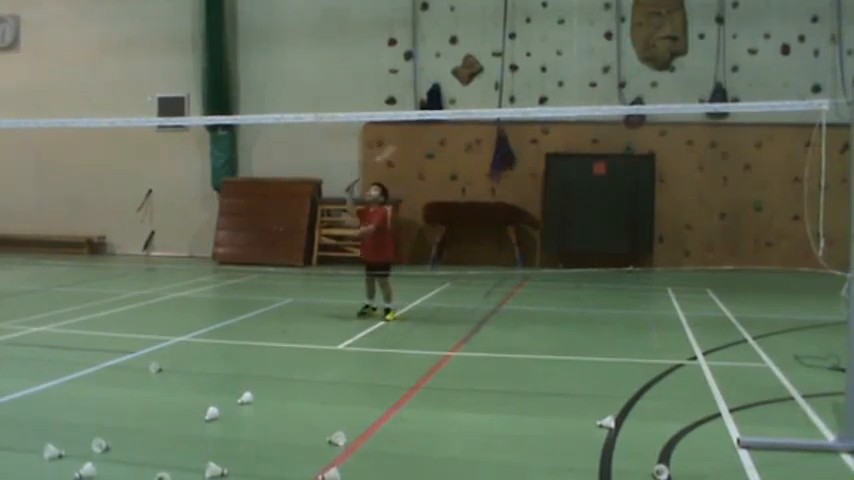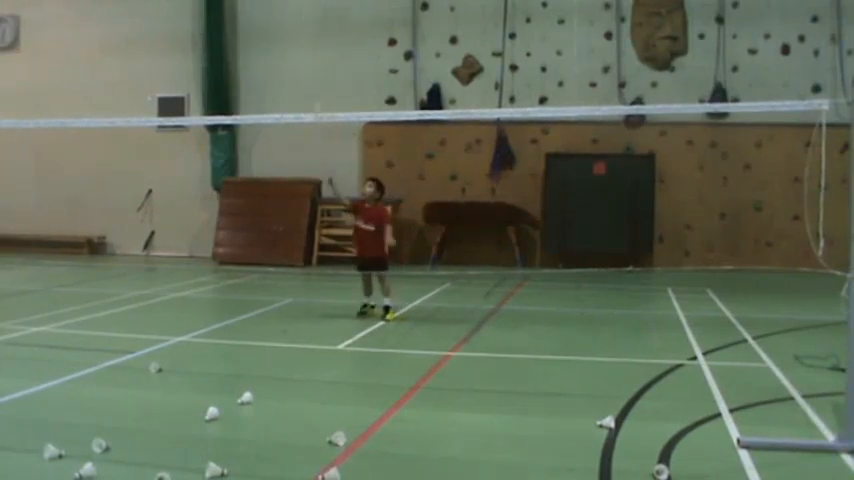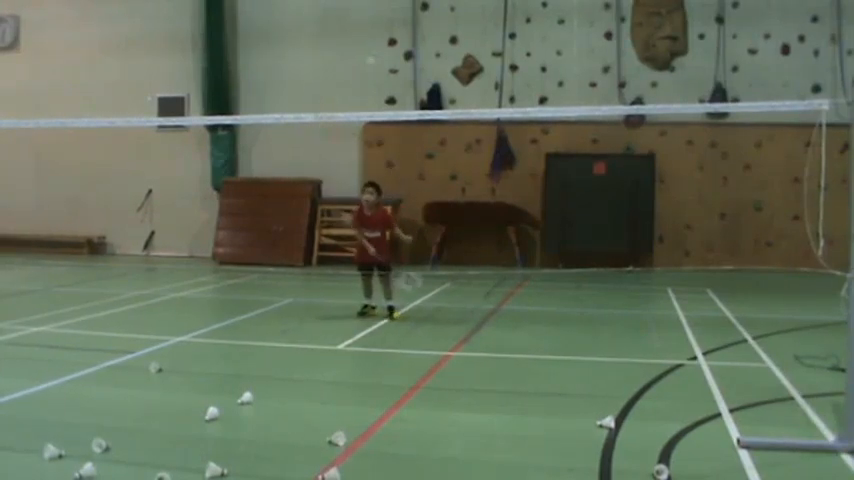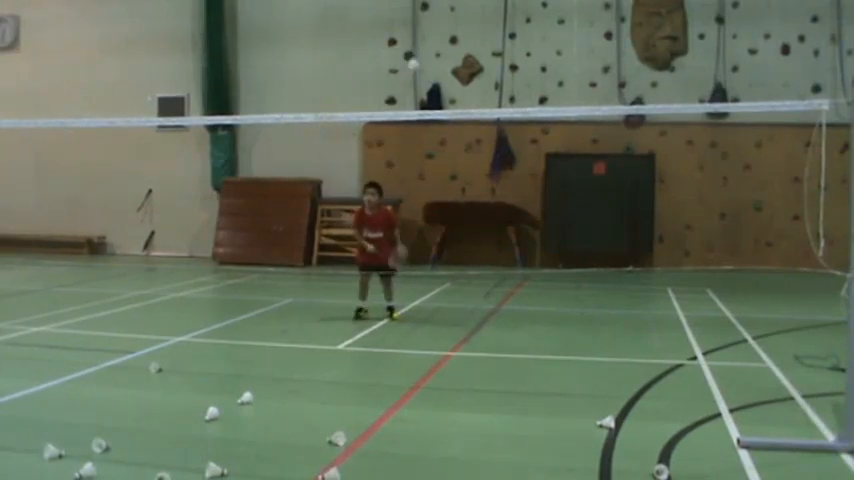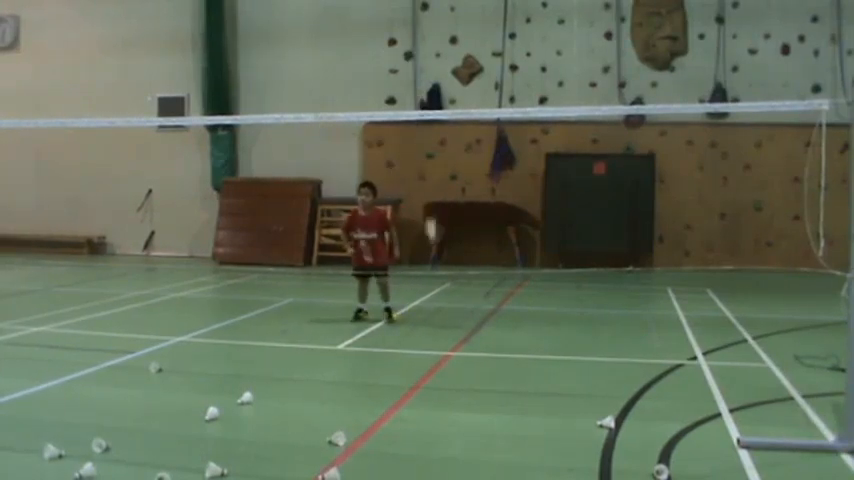
dt=0.3s
person 1, frame 1
left shoulder: (382, 212)
right shoulder: (366, 211)
left elbow: (372, 227)
right elbow: (353, 213)
left wrist: (358, 232)
right wrist: (350, 197)
left hip: (382, 254)
right hip: (369, 254)
left knee: (383, 280)
right knee: (369, 279)
left ankle: (389, 308)
right ankle: (370, 305)
person 1, frame 2
left shoulder: (381, 209)
right shoulder: (359, 205)
left elbow: (387, 225)
right elbow: (344, 201)
left wrist: (389, 238)
right wrist: (333, 187)
left hip: (378, 251)
right hip: (363, 250)
left knee: (382, 276)
right knee: (366, 277)
left ankle: (388, 306)
right ankle: (368, 303)
person 1, frame 3
left shoulder: (383, 213)
right shoulder: (359, 212)
left elbow: (393, 227)
right elbow: (357, 232)
left wrist: (403, 237)
right wrist: (368, 246)
left hip: (382, 253)
right hip: (364, 253)
left knee: (385, 279)
right knee: (366, 279)
left ankle: (390, 307)
right ankle: (369, 305)
person 1, frame 4
left shoulder: (386, 213)
right shoulder: (360, 213)
left elbow: (395, 230)
right elbow: (357, 232)
left wrist: (397, 247)
right wrist: (366, 244)
left hip: (384, 254)
right hip: (366, 254)
left knee: (387, 281)
right knee: (363, 279)
left ankle: (390, 307)
right ankle: (362, 307)
person 1, frame 5
left shoulder: (380, 214)
right shoulder: (353, 215)
left elbow: (391, 231)
right elbow: (344, 232)
left wrist: (395, 248)
right wrist: (349, 247)
left hip: (379, 256)
right hip: (360, 256)
left knee: (382, 281)
right knee: (362, 283)
left ankle: (387, 308)
right ankle: (362, 309)
